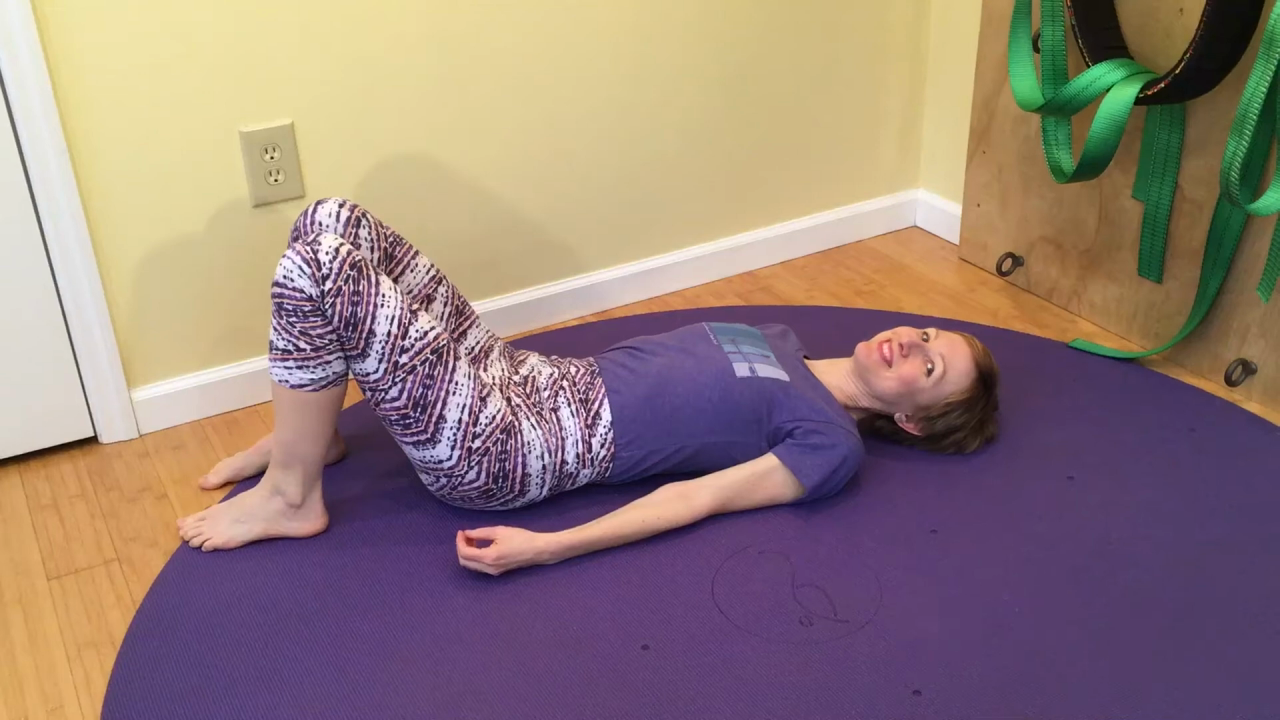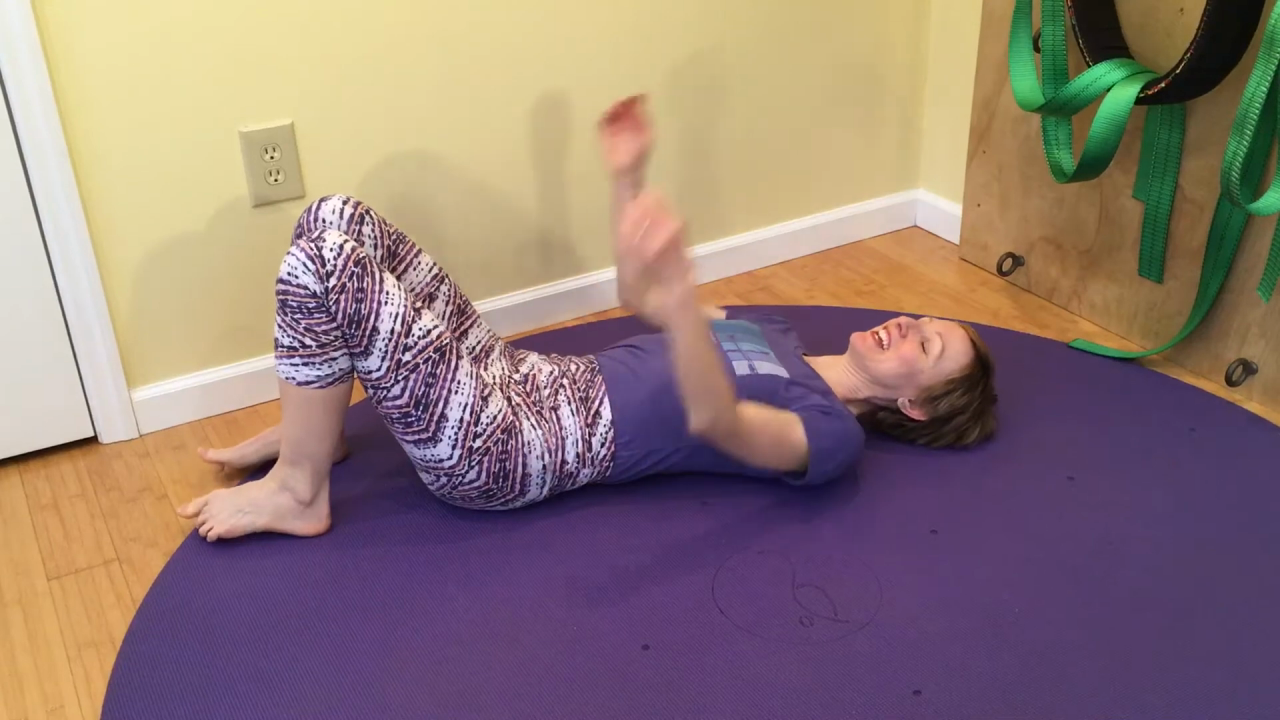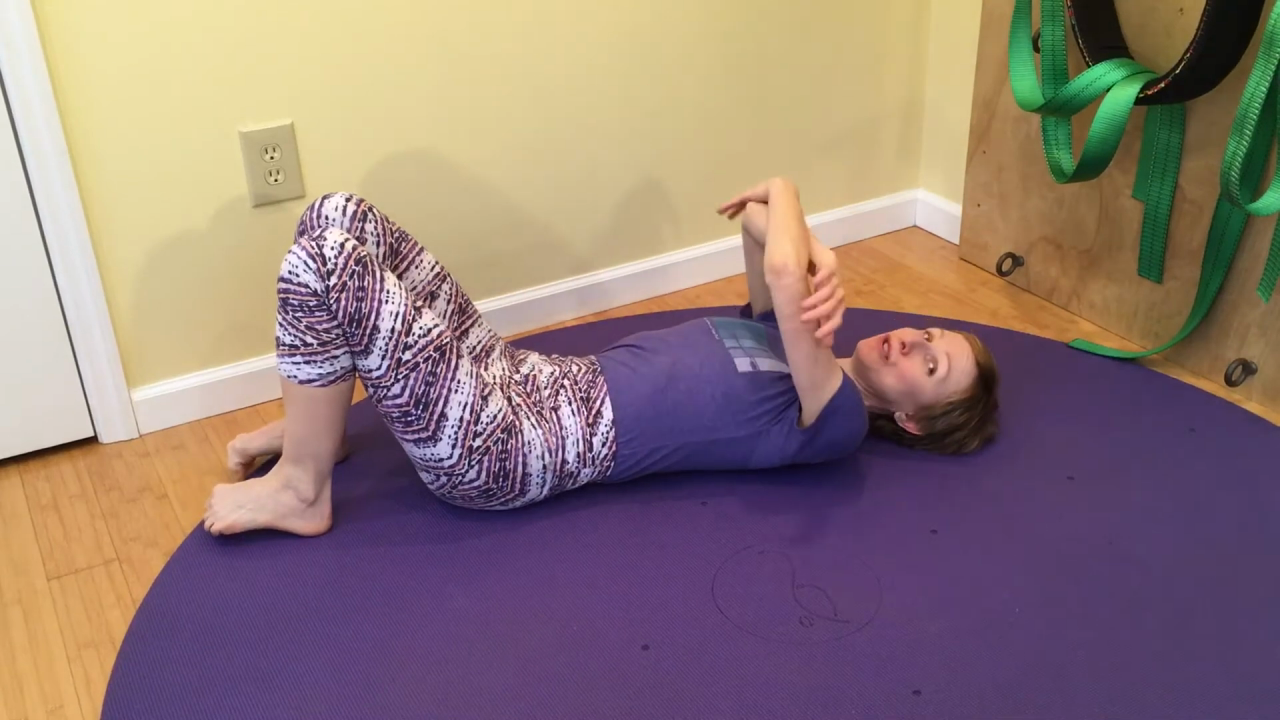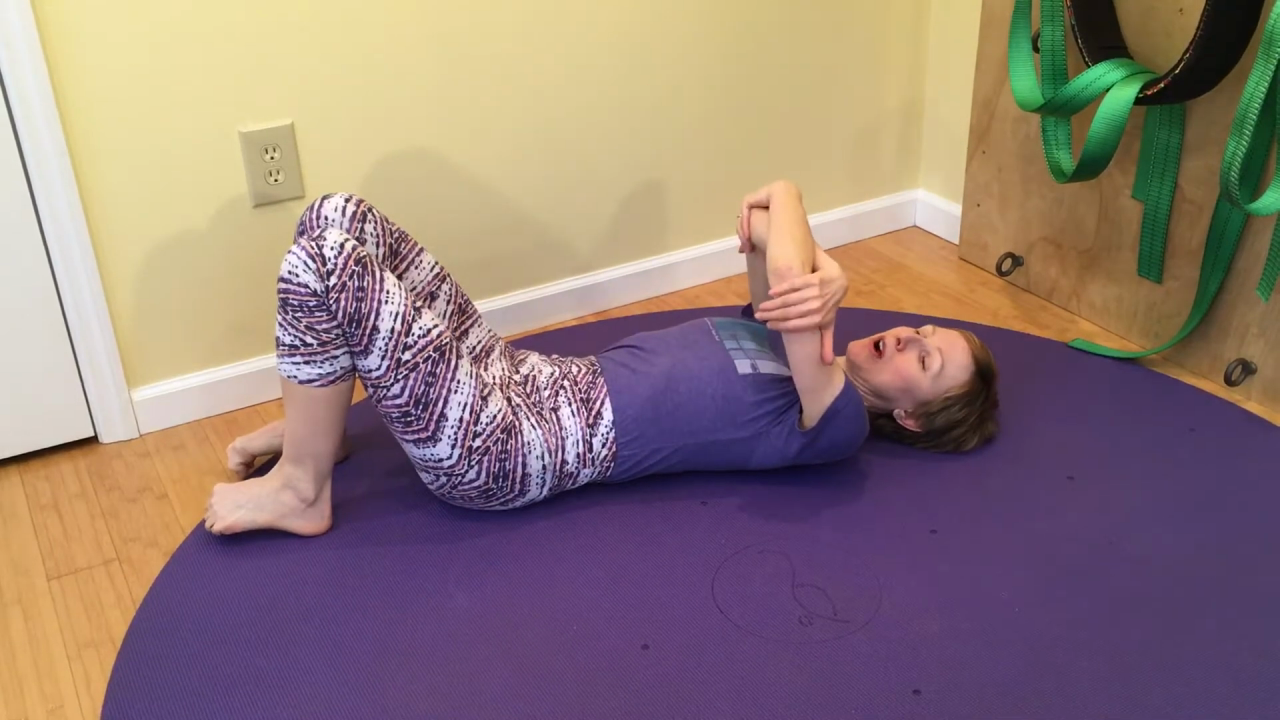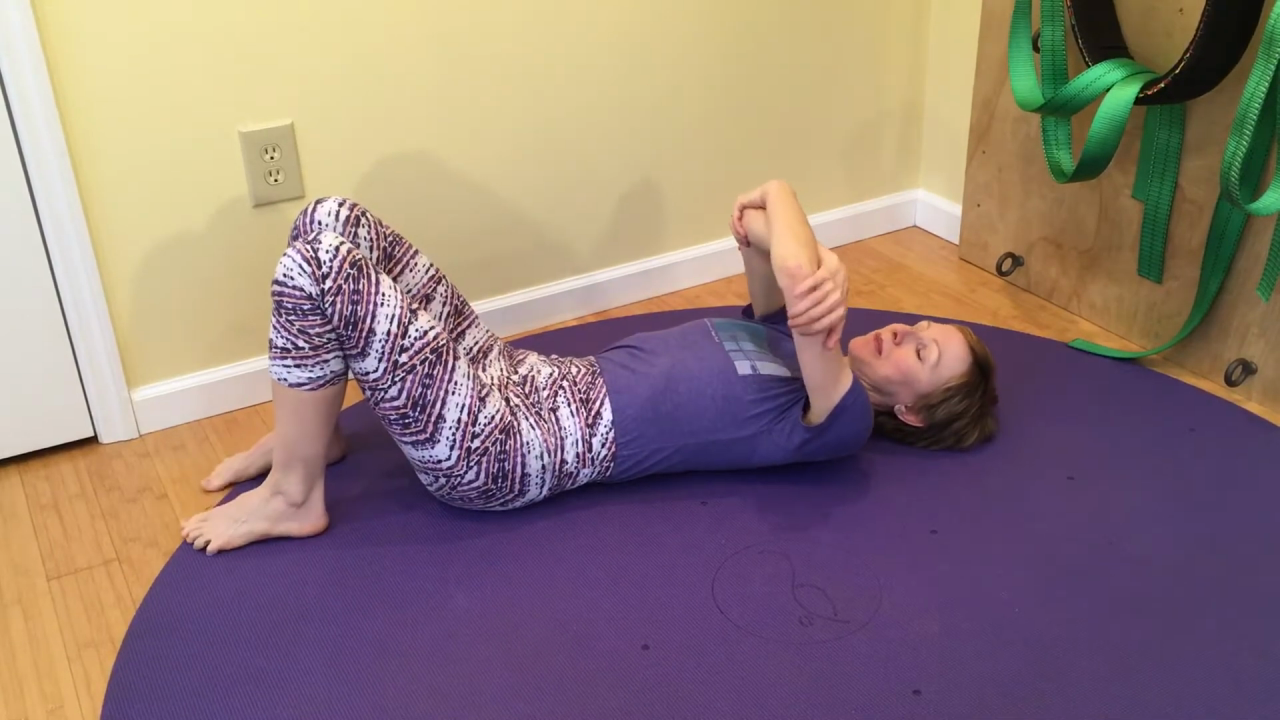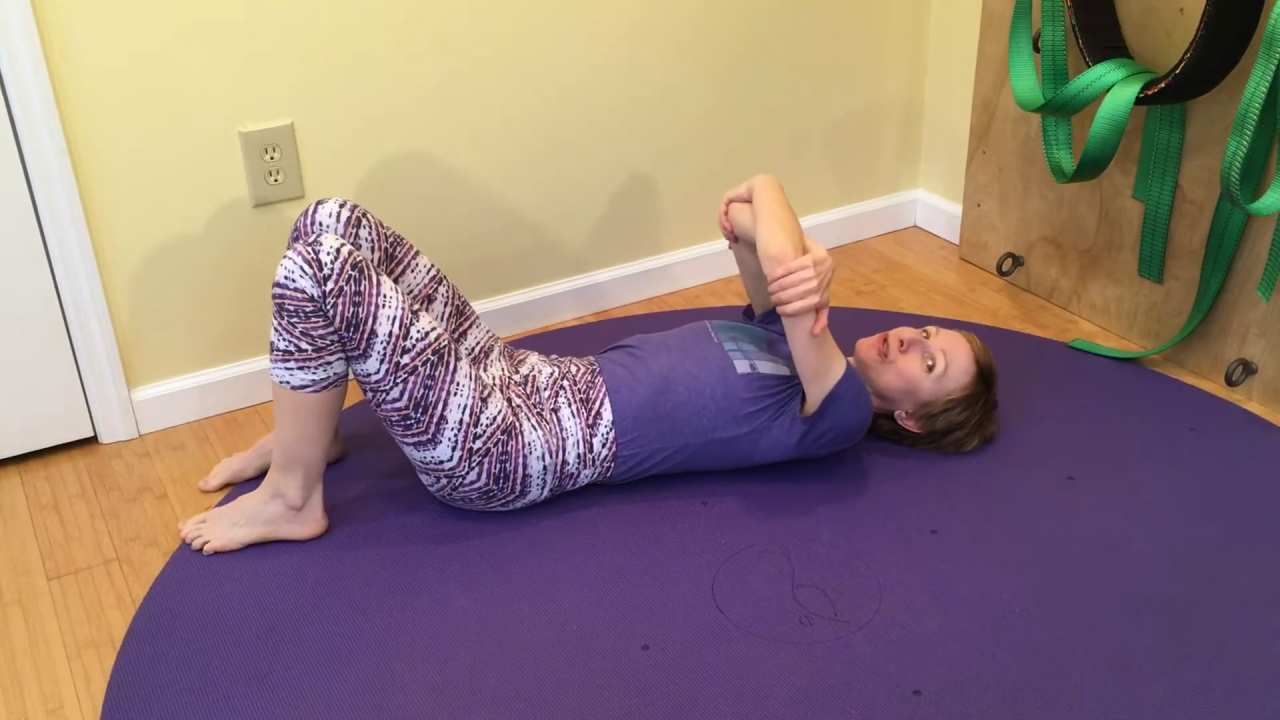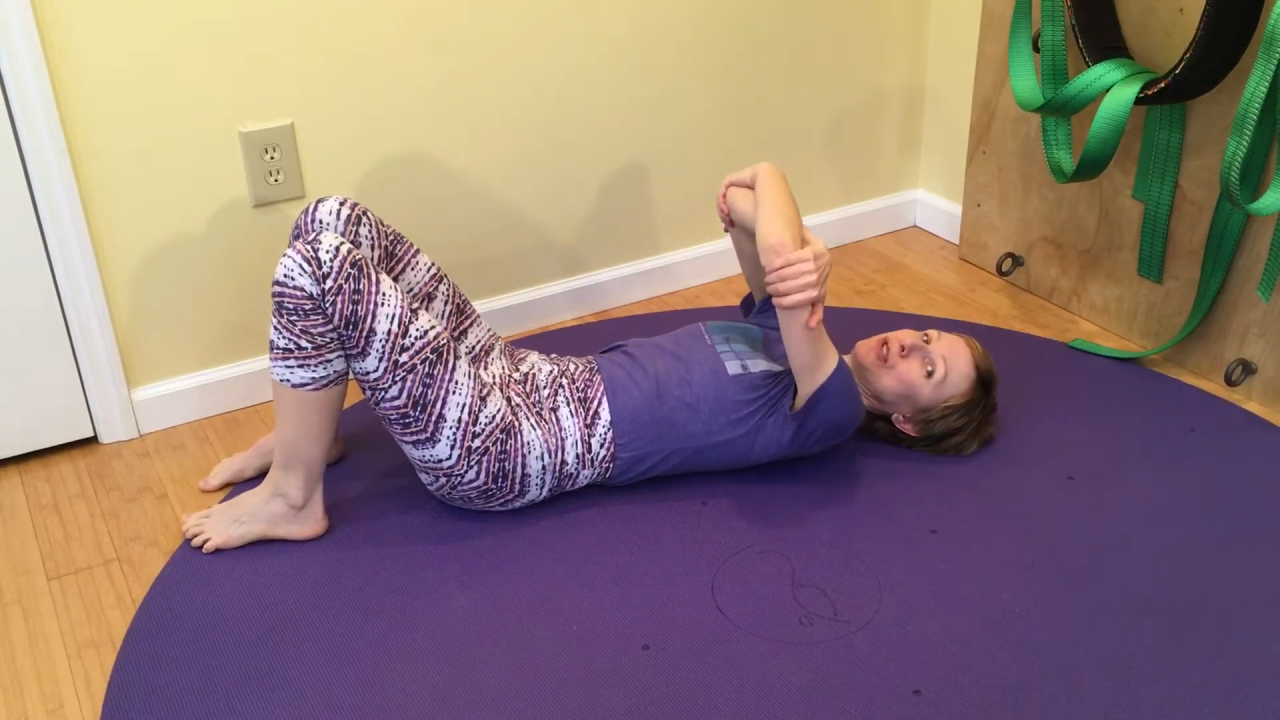
dt=0.7s
person 1, frame 1
left shoulder: (831, 447)
right shoulder: (783, 342)
left elbow: (696, 498)
left wrist: (540, 547)
left hip: (501, 450)
right hip: (533, 381)
left knee: (316, 266)
right knee: (332, 222)
left ankle: (290, 498)
right ankle: (306, 433)
person 1, frame 2
left shoulder: (831, 437)
right shoulder: (781, 336)
left elbow: (712, 422)
right elbow: (641, 302)
left wrist: (679, 284)
right wrist: (628, 179)
left hip: (503, 452)
right hip: (530, 381)
left knee: (323, 260)
right knee: (338, 218)
left ankle: (296, 492)
right ankle: (305, 423)
person 1, frame 3
left shoulder: (836, 420)
right shoulder: (795, 337)
left elbow: (784, 268)
right elbow: (760, 230)
left wrist: (783, 194)
right wrist: (823, 265)
left hip: (507, 449)
right hip: (532, 382)
left knee: (324, 259)
right knee: (341, 218)
left ankle: (300, 491)
right ankle: (313, 424)
person 1, frame 4
left shoulder: (837, 423)
right shoulder: (798, 344)
left elbow: (789, 274)
right elbow: (769, 248)
left wrist: (790, 219)
right wrist: (824, 276)
left hip: (508, 450)
right hip: (532, 380)
left knee: (323, 260)
right knee: (340, 219)
left ankle: (300, 489)
right ankle: (313, 424)
person 1, frame 5
left shoulder: (840, 423)
right shoulder: (794, 341)
right elbow: (767, 248)
left wrist: (803, 258)
right wrist: (822, 270)
left hip: (507, 449)
right hip: (526, 381)
left knee: (316, 267)
right knee: (332, 220)
left ankle: (292, 498)
right ankle: (309, 434)
person 1, frame 6
left shoulder: (839, 414)
right shoulder: (798, 342)
left elbow: (789, 269)
right elbow: (748, 221)
right wrist: (805, 260)
left hip: (508, 451)
right hip: (528, 381)
left knee: (317, 269)
right knee: (333, 222)
left ankle: (292, 498)
right ankle: (308, 431)
person 1, frame 7
left shoulder: (833, 412)
right shoulder: (792, 336)
left elbow: (794, 288)
right elbow: (762, 227)
right wrist: (772, 231)
left hip: (505, 449)
right hip: (528, 380)
left knee: (316, 268)
right knee: (332, 219)
left ankle: (291, 499)
right ankle: (306, 435)
